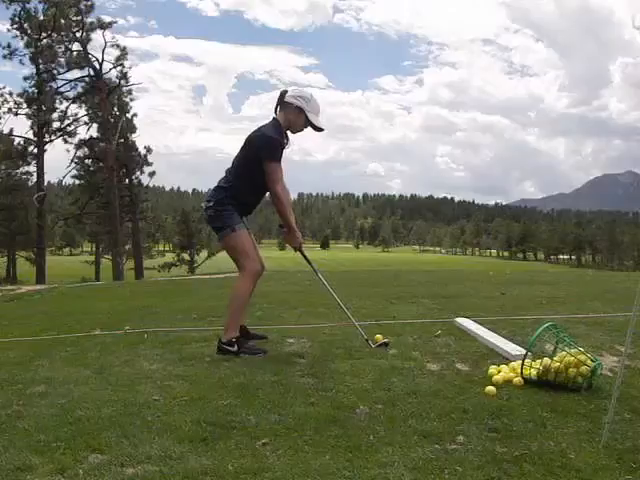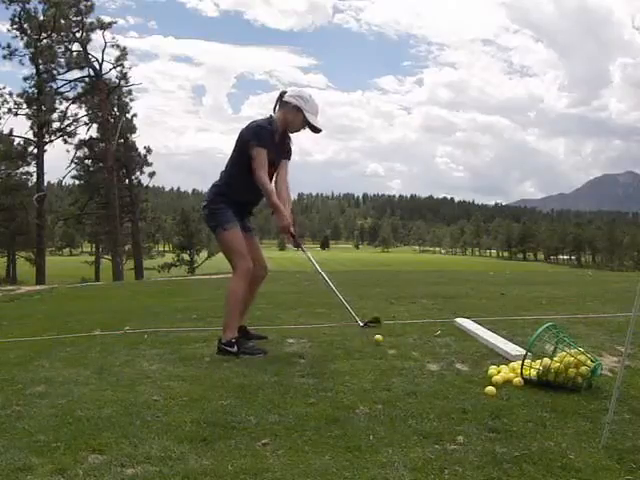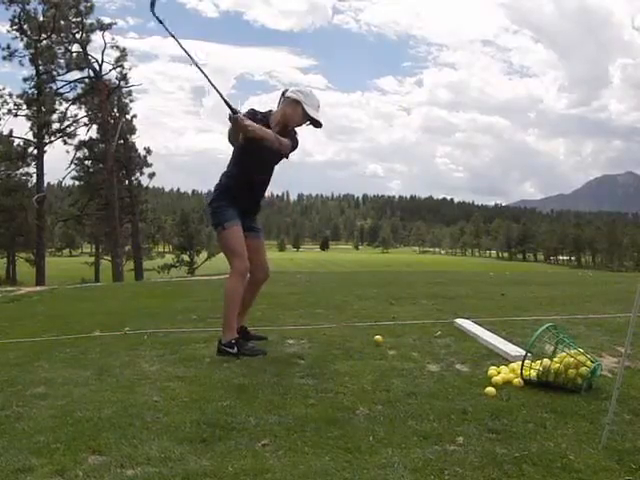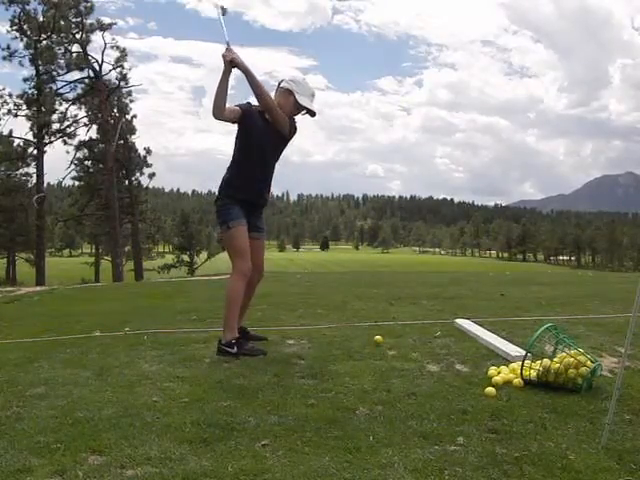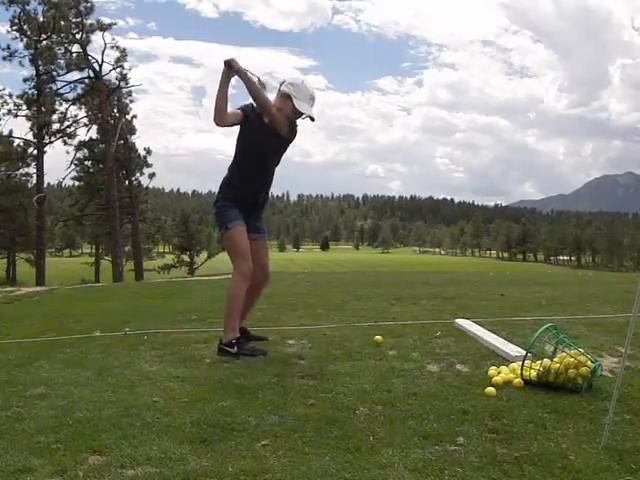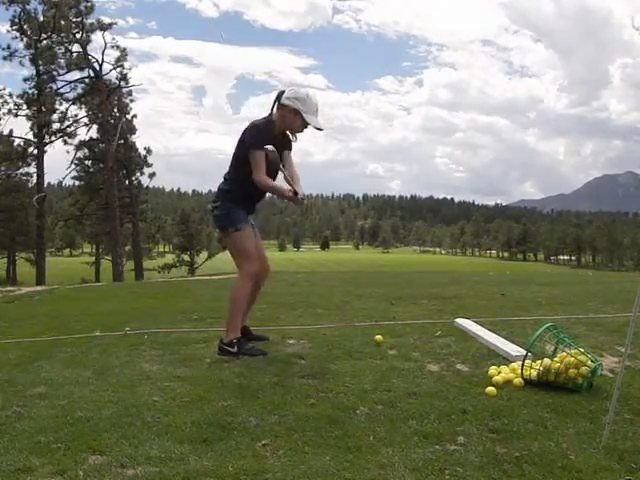
dt=0.7s
person 1, frame 1
left shoulder: (275, 137)
right shoulder: (269, 138)
left elbow: (281, 187)
right elbow: (275, 190)
left wrist: (293, 225)
right wrist: (291, 229)
left hip: (231, 209)
right hip: (223, 207)
left knee: (256, 268)
right knee: (250, 268)
left ankle: (237, 327)
right ankle: (228, 340)
person 1, frame 2
left shoulder: (284, 144)
right shoulder: (258, 129)
left elbow: (281, 181)
right elbow: (260, 174)
left wrist: (287, 214)
right wrist: (278, 210)
left hip: (240, 210)
right hip: (221, 204)
left knee: (259, 270)
right knee: (244, 267)
left ankle: (237, 327)
right ankle: (228, 340)
person 1, frame 3
left shoulder: (290, 139)
right shoulder: (254, 115)
left elbow: (274, 141)
right elbow: (234, 138)
left wrist: (252, 129)
right wrist: (236, 126)
left hip: (249, 209)
right hip: (226, 202)
left knee: (260, 272)
right knee: (240, 267)
left ankle: (238, 327)
right ankle: (228, 340)
person 1, frame 4
left shoulder: (289, 128)
right shoulder: (248, 112)
left elbow: (268, 105)
right elbow: (219, 113)
left wrist: (245, 69)
right wrist: (227, 71)
left hip: (255, 207)
right hip: (231, 201)
left knee: (256, 272)
right knee: (243, 268)
left ankle: (238, 328)
right ankle: (228, 340)
person 1, frame 5
left shoulder: (289, 130)
right shoulder: (249, 113)
left elbow: (268, 109)
right elbow: (221, 119)
left wrist: (242, 73)
right wrist: (226, 76)
left hip: (255, 208)
right hip: (230, 202)
left knee: (261, 275)
right knee: (244, 269)
left ankle: (238, 327)
right ankle: (229, 340)
person 1, frame 6
left shoulder: (283, 138)
right shoulder: (259, 129)
left elbow: (290, 170)
right elbow: (259, 178)
left wrist: (296, 190)
right wrist: (284, 192)
left hip: (241, 208)
right hip: (229, 206)
left knee: (262, 269)
right knee: (250, 269)
left ankle: (239, 327)
right ankle: (230, 340)
